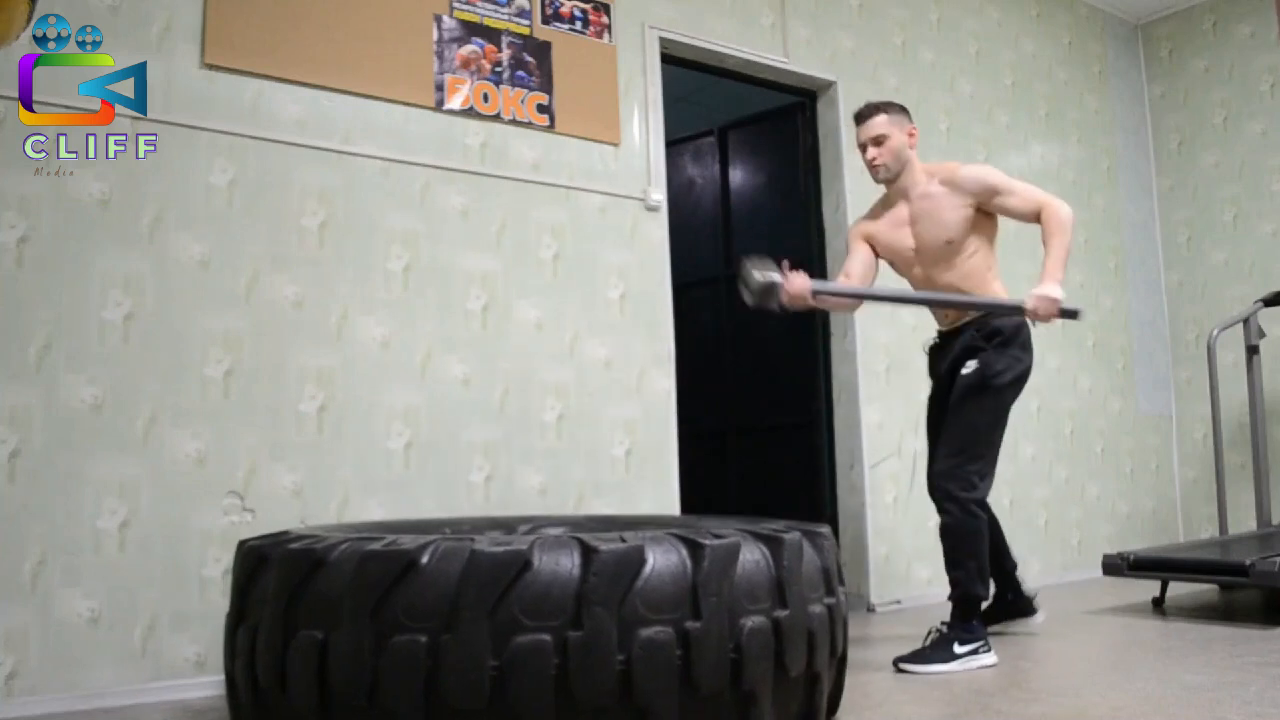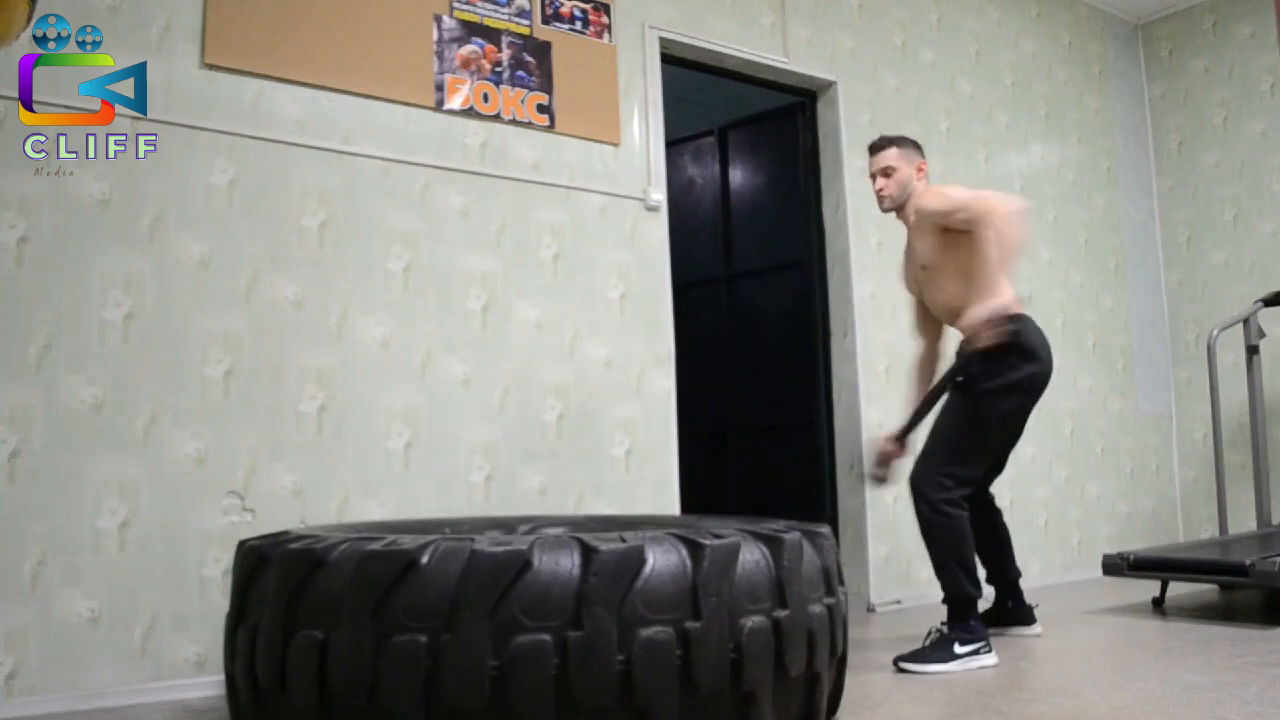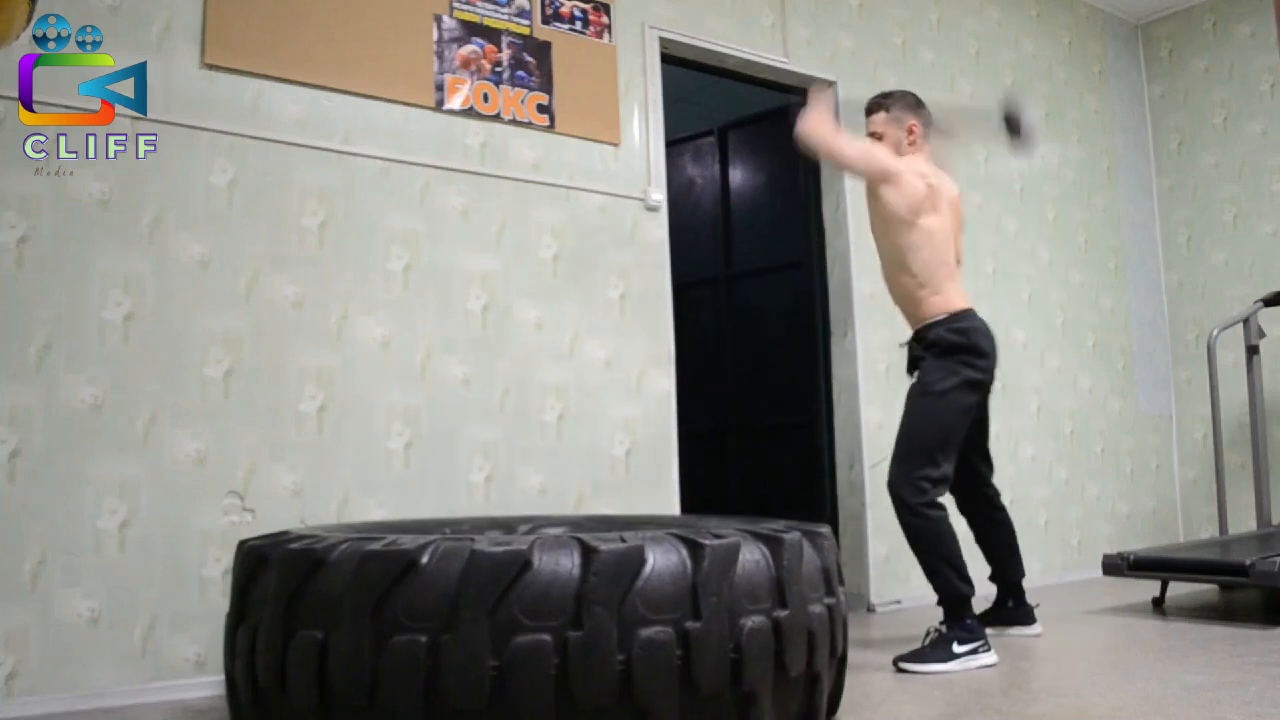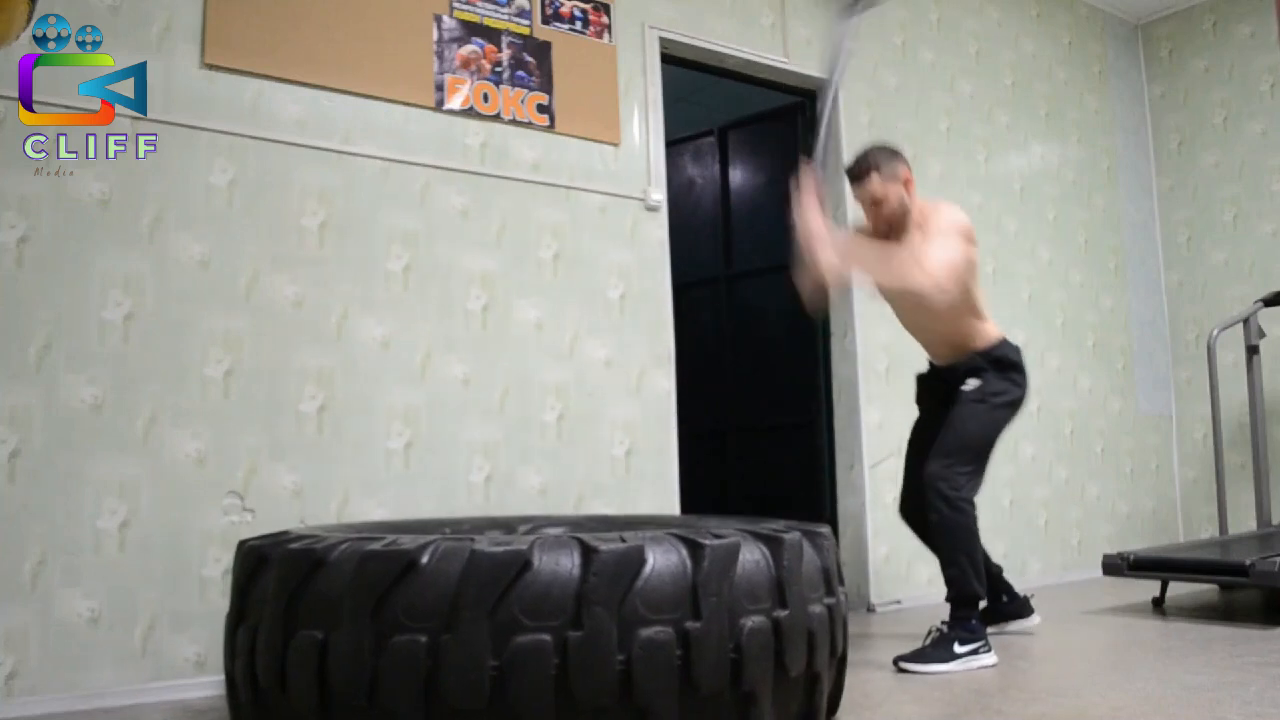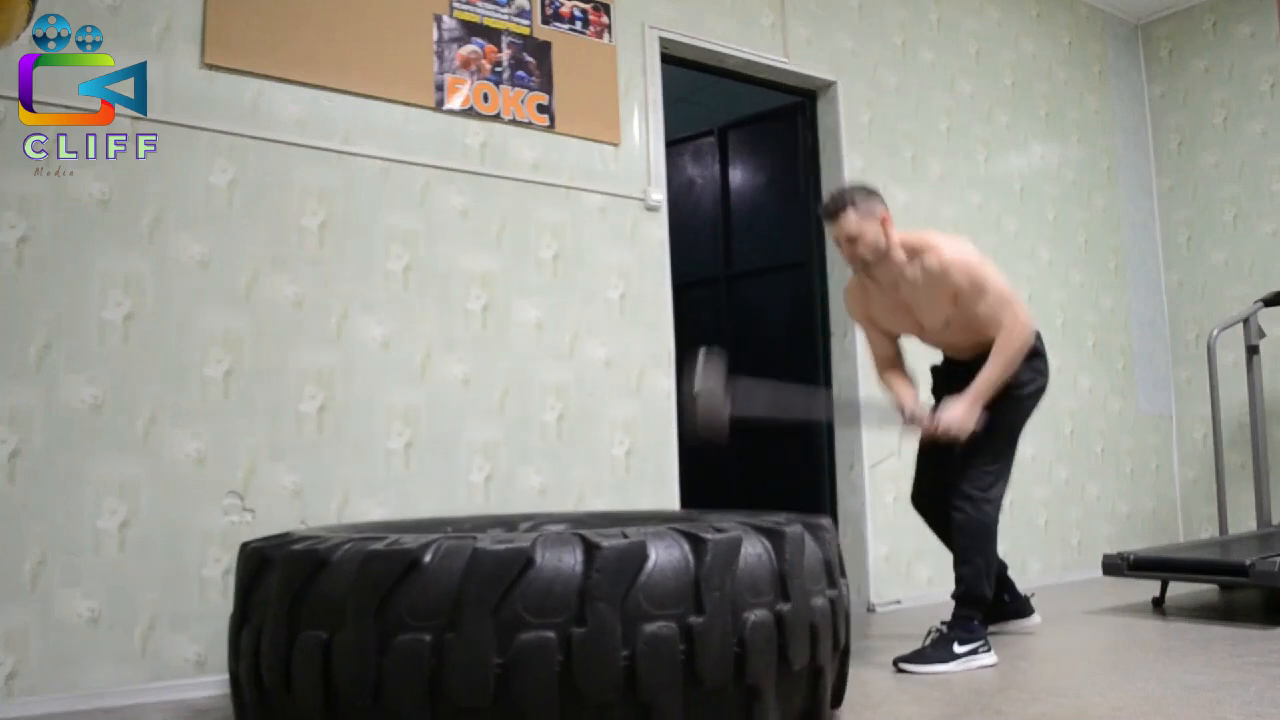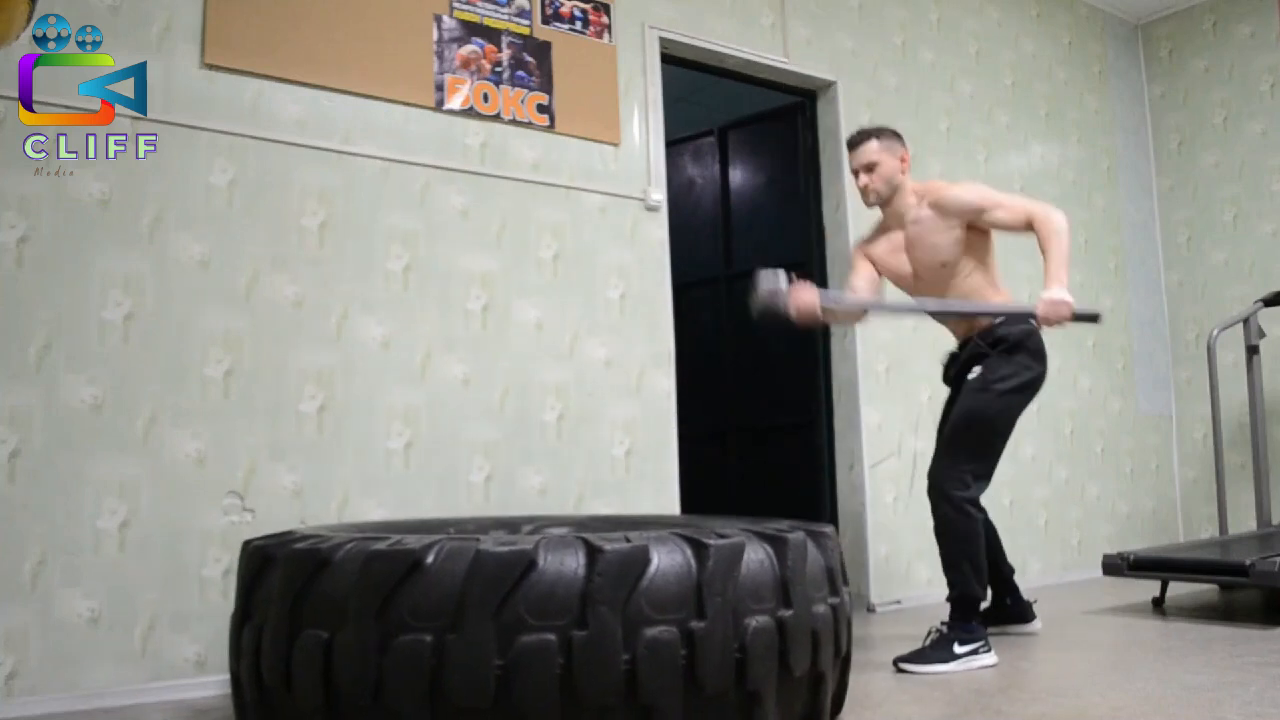
dt=0.4s
person 1, frame 1
left shoulder: (962, 181)
right shoulder: (869, 228)
left elbow: (1056, 210)
right elbow: (849, 291)
left wrist: (1050, 282)
right wrist: (809, 294)
left hip: (996, 341)
right hip: (949, 349)
left knee: (956, 482)
right knee: (951, 484)
left ankle: (966, 633)
right ankle: (1010, 594)
person 1, frame 2
left shoulder: (937, 204)
right shoulder: (910, 260)
left elbow: (1005, 208)
right elbow: (928, 343)
left wrist: (990, 295)
right wrist: (900, 430)
left hip: (1008, 351)
right hip: (1000, 358)
left knee: (934, 484)
right knee: (966, 487)
left ankle: (967, 633)
right ankle: (1012, 604)
person 1, frame 3
left shoulder: (895, 173)
right shoulder: (938, 184)
left elbow: (810, 132)
left wrist: (820, 106)
right wrist: (938, 143)
left hip: (949, 345)
right hip: (963, 342)
left knee: (912, 484)
right knee: (971, 481)
left ankle: (965, 632)
right ankle: (1014, 603)
person 1, frame 4
left shoulder: (944, 222)
right shoulder: (867, 240)
left elbow: (934, 285)
right elbow: (813, 292)
left wrist: (845, 258)
right wrist: (813, 227)
left hip: (991, 371)
right hip: (942, 378)
left knee: (946, 483)
right knee: (916, 504)
left ankle: (968, 633)
right ankle: (1007, 602)
person 1, frame 5
left shoulder: (946, 259)
right shoulder: (858, 296)
left elbow: (1018, 329)
right elbow: (889, 366)
left wrist: (973, 401)
right wrist: (913, 407)
left hip: (1013, 364)
right hip: (956, 370)
left knee: (972, 483)
right knee: (930, 492)
left ankle: (968, 634)
right ankle: (1006, 601)
person 1, frame 6
left shoulder: (950, 201)
right shoulder: (870, 250)
left elbow: (1048, 217)
right elbow: (855, 303)
left wrist: (1056, 286)
right wrist: (817, 306)
left hip: (1008, 349)
right hip: (970, 359)
left knee: (951, 483)
right knee: (952, 486)
left ankle: (967, 633)
right ankle: (1009, 603)
